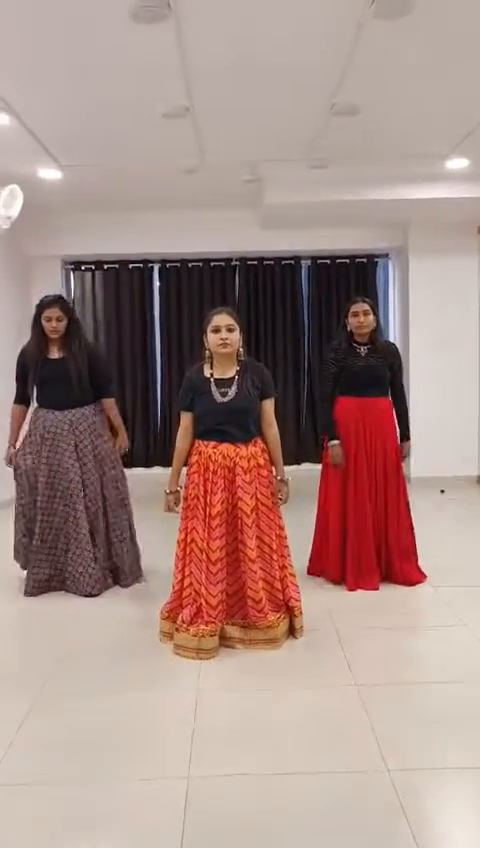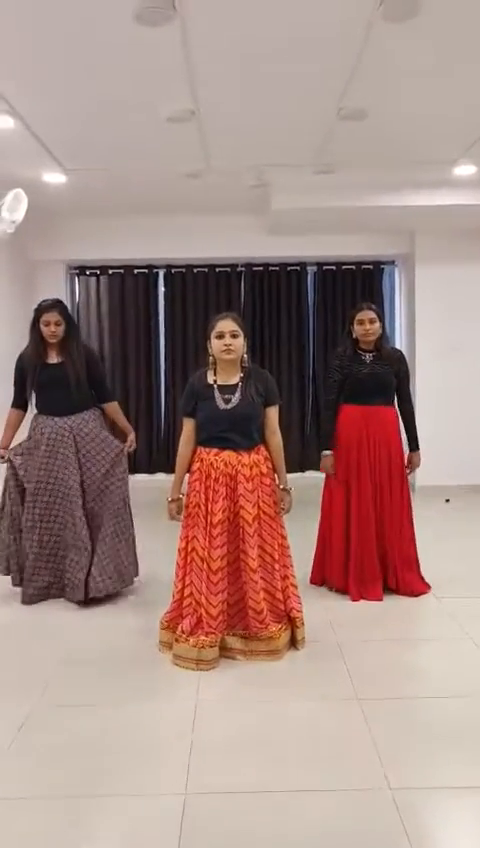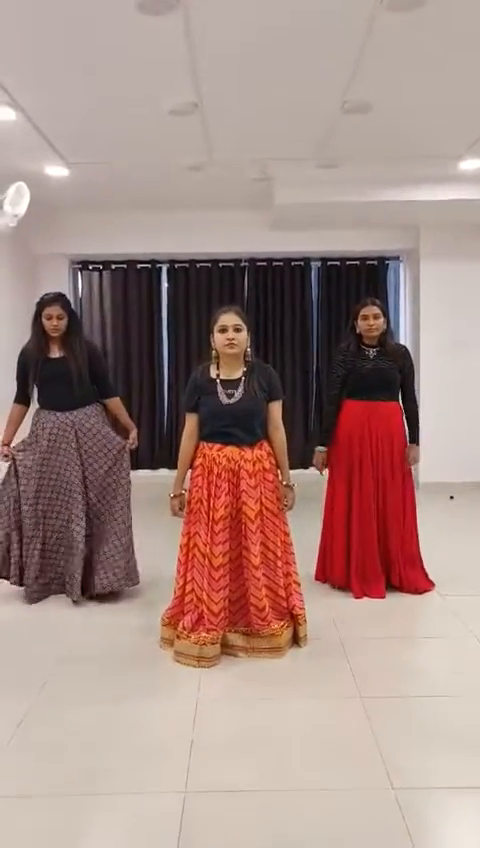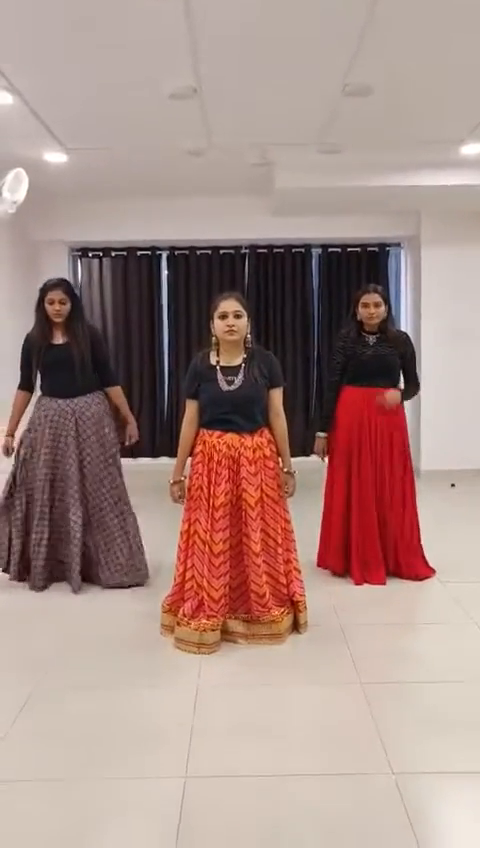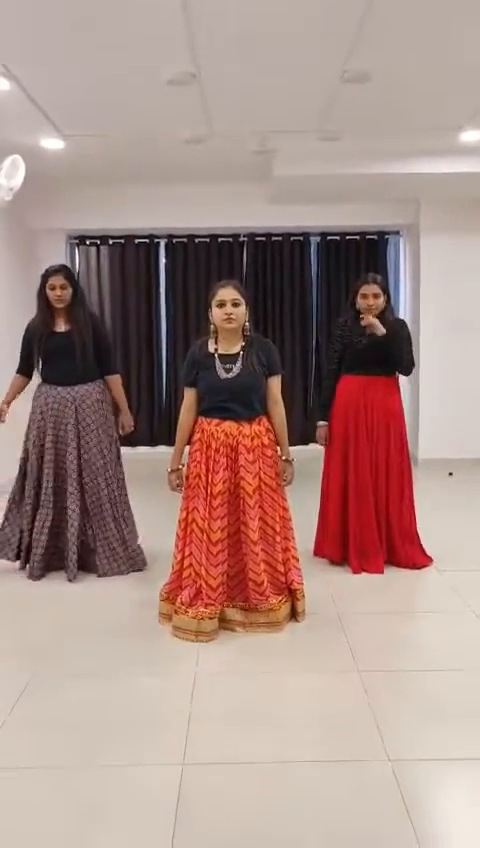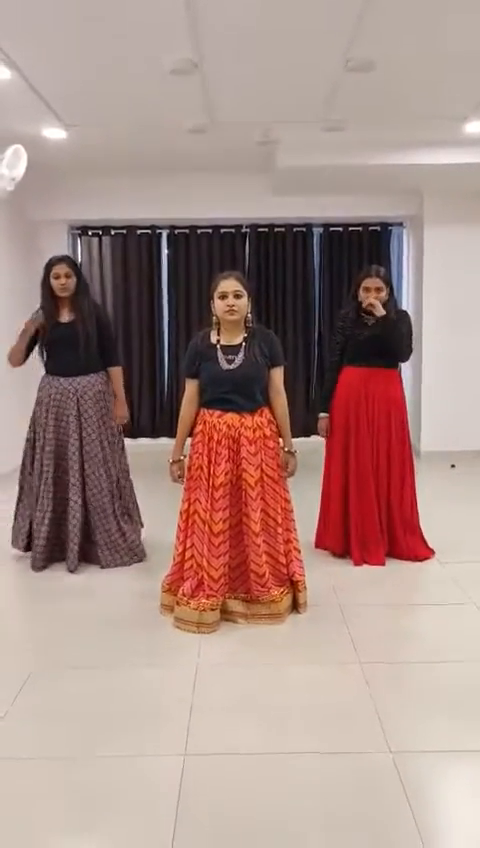
dt=0.2s
person 1, frame 1
left shoulder: (257, 373)
right shoulder: (194, 378)
left elbow: (269, 426)
right elbow: (185, 432)
left wrist: (280, 475)
right wrist: (172, 483)
left hip: (251, 469)
right hip: (207, 470)
left knee: (253, 545)
right knee: (207, 547)
left ankle: (257, 616)
right ankle: (204, 619)
person 1, frame 2
left shoulder: (261, 380)
right shoulder: (197, 384)
left elbow: (273, 434)
right elbow: (187, 439)
left wrist: (283, 483)
right wrist: (175, 490)
left hip: (253, 477)
right hip: (209, 478)
left knee: (255, 554)
right knee: (209, 556)
left ankle: (258, 626)
right ankle: (205, 629)
person 1, frame 3
left shoulder: (264, 375)
right shoulder: (200, 379)
left elbow: (276, 429)
right elbow: (190, 434)
left wrist: (286, 479)
right wrist: (177, 486)
left hip: (257, 472)
right hip: (211, 474)
left knee: (258, 550)
right knee: (211, 552)
left ankle: (260, 624)
right ankle: (207, 627)
person 1, frame 4
left shoulder: (265, 362)
right shoulder: (200, 366)
left elbow: (277, 416)
right elbow: (190, 421)
left wrist: (287, 466)
right wrist: (177, 473)
left hip: (257, 459)
right hip: (212, 460)
left knee: (258, 537)
right knee: (212, 539)
left ankle: (261, 611)
right ankle: (208, 613)
person 1, frame 5
left shoulder: (263, 349)
right shoulder: (198, 354)
left elbow: (275, 403)
right elbow: (188, 409)
left wrist: (285, 454)
right wrist: (175, 461)
left hip: (255, 448)
right hip: (210, 448)
left knee: (256, 525)
right knee: (210, 527)
left ankle: (260, 598)
right ankle: (206, 602)
person 1, frame 6
left shoulder: (266, 341)
right shoulder: (200, 345)
left elbow: (278, 395)
right elbow: (190, 400)
left wrist: (288, 445)
right wrist: (177, 453)
left hip: (257, 439)
right hip: (213, 440)
left knee: (258, 516)
right knee: (211, 519)
left ankle: (261, 589)
right ankle: (208, 593)
person 2, frame 1
left shoulder: (84, 350)
right shoulder: (29, 354)
left elbow: (104, 392)
right elbow: (21, 400)
left wrist: (120, 430)
right wrist: (12, 443)
left hip: (86, 428)
right hip: (47, 432)
left knee: (94, 500)
right knee: (50, 504)
left ankle: (98, 569)
right ankle: (50, 571)
person 2, frame 2
left shoulder: (83, 354)
right shoulder: (28, 359)
left elbow: (104, 396)
left wrist: (128, 430)
left hip: (87, 434)
right hip: (47, 438)
left knee: (94, 506)
right knee: (48, 511)
left ankle: (95, 577)
right ankle: (47, 579)
person 2, frame 3
left shoulder: (85, 349)
right shoulder: (30, 354)
left elbow: (107, 391)
left wrist: (131, 426)
left hip: (89, 429)
right hip: (49, 434)
left knee: (94, 504)
right knee: (48, 506)
left ankle: (95, 575)
right ankle: (48, 576)
person 2, frame 4
left shoulder: (88, 335)
right shoulder: (34, 340)
left elbow: (108, 380)
right elbow: (25, 386)
left wrist: (130, 418)
left hip: (90, 416)
right hip: (50, 419)
left knee: (96, 491)
right knee: (50, 493)
left ankle: (101, 563)
right ankle: (50, 563)
person 2, frame 5
left shoulder: (90, 323)
right shoulder: (36, 328)
left elbow: (109, 369)
left wrist: (124, 409)
left hip: (90, 405)
right hip: (51, 407)
left knee: (94, 479)
right knee: (50, 481)
left ankle: (101, 551)
right ankle: (49, 551)
person 2, frame 6
left shoulder: (94, 314)
right shoulder: (42, 318)
left elbow: (112, 360)
right elbow: (16, 359)
left wrist: (121, 401)
right wrist: (27, 331)
left hip: (93, 396)
right hip: (55, 398)
left knee: (97, 470)
right knee: (53, 471)
left ankle: (104, 541)
right ankle: (52, 542)
person 3, frame 1
left shoulder: (389, 351)
right shoulder: (337, 351)
left elbow: (398, 395)
right elbow: (326, 397)
left wrist: (405, 436)
right wrist: (332, 439)
left hip: (381, 427)
right hip: (346, 426)
left knee: (385, 496)
right knee: (347, 497)
left ankle: (393, 564)
right ankle: (348, 564)
person 3, frame 2
left shoulder: (395, 358)
right shoulder: (342, 358)
left elbow: (406, 403)
right elbow: (330, 405)
left wrist: (414, 447)
right wrist: (327, 449)
left hip: (386, 435)
right hip: (350, 435)
left knee: (389, 507)
right knee: (350, 507)
left ankle: (395, 574)
right ankle: (350, 574)
person 3, frame 3
left shoulder: (399, 353)
right shoulder: (346, 353)
left elbow: (410, 400)
right elbow: (332, 399)
left wrist: (414, 442)
right wrist: (323, 444)
left hip: (389, 432)
right hip: (352, 431)
left knee: (392, 504)
right knee: (353, 503)
left ankle: (398, 571)
right ankle: (354, 572)
person 3, frame 4
left shoulder: (400, 340)
right shoulder: (346, 340)
left elbow: (414, 383)
right elbow: (333, 385)
left wrist: (400, 394)
right wrist: (323, 430)
left hip: (388, 420)
right hip: (351, 418)
left knee: (391, 490)
right knee: (352, 489)
left ankle: (398, 558)
right ankle: (354, 558)
person 3, frame 5
left shoulder: (397, 327)
right shoulder: (344, 328)
left elbow: (407, 367)
right elbow: (331, 374)
left wrist: (382, 333)
right wrist: (323, 418)
left hip: (385, 407)
right hip: (348, 407)
left knee: (388, 477)
right knee: (349, 478)
left ankle: (395, 546)
right ankle: (351, 546)
person 3, frame 6
left shoulder: (399, 318)
right shoulder: (346, 319)
left elbow: (403, 354)
right elbow: (334, 365)
left wrist: (382, 316)
right wrist: (324, 410)
left hip: (387, 398)
right hip: (350, 398)
left knee: (389, 468)
right knee: (351, 469)
left ankle: (396, 537)
right ankle: (351, 538)
